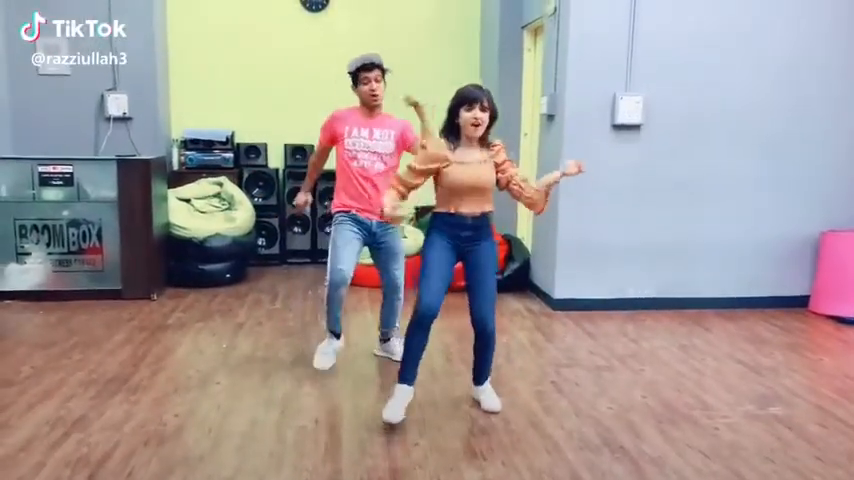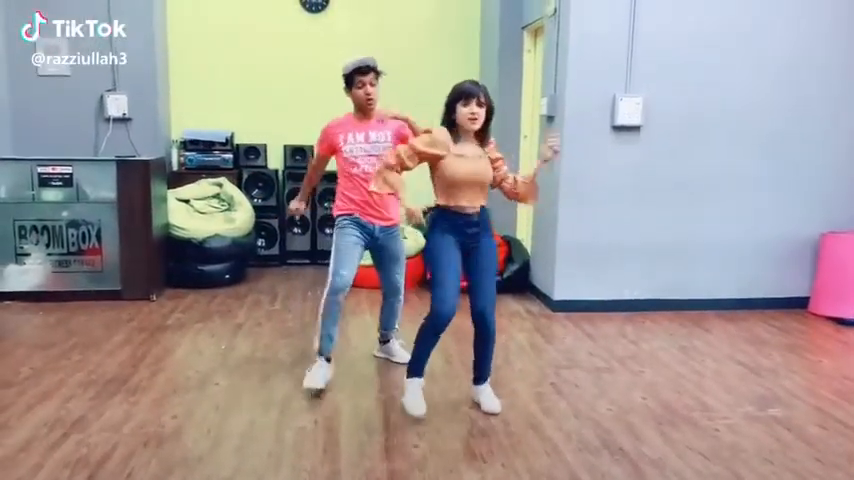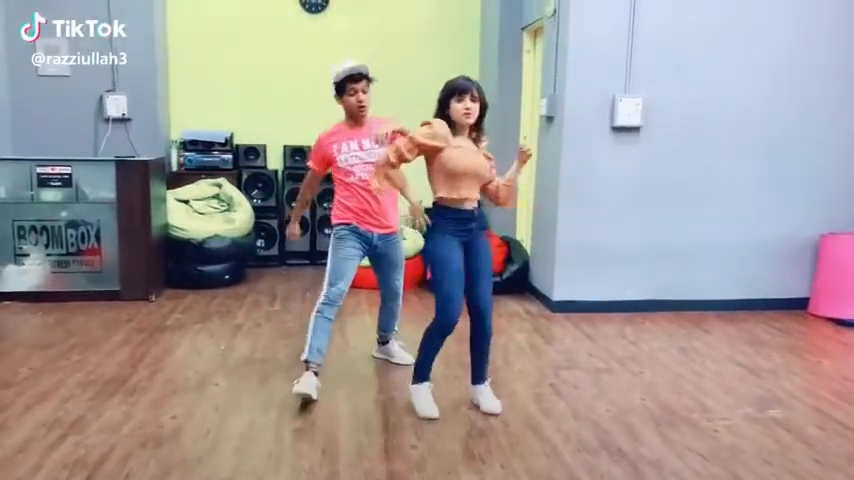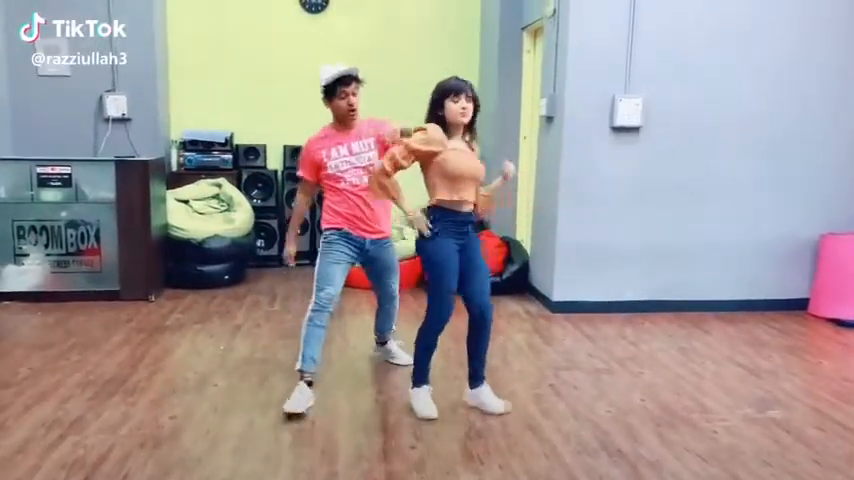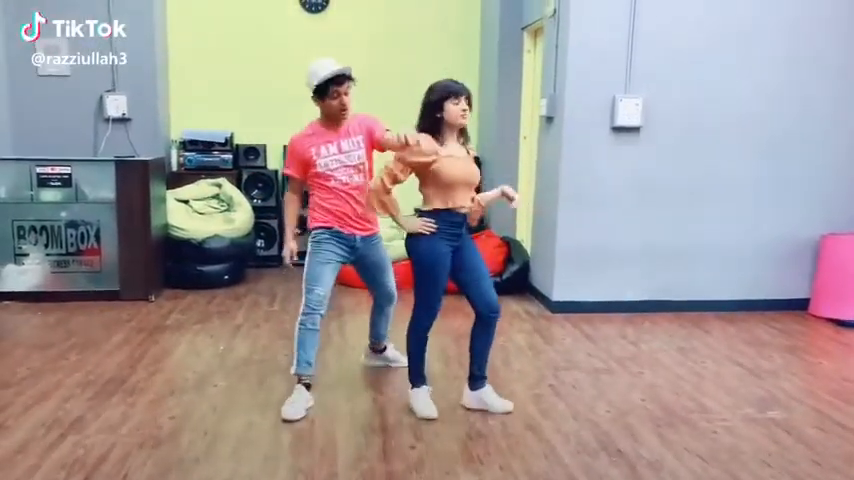
dt=0.1s
person 1, frame 1
left shoulder: (399, 126)
right shoulder: (339, 120)
right elbow: (319, 156)
right wrist: (305, 190)
left hip: (387, 221)
right hip: (349, 217)
left knee: (395, 285)
right knee: (339, 276)
left ankle: (387, 340)
right ankle: (333, 337)
person 1, frame 2
left shoulder: (395, 124)
right shoulder: (335, 129)
right elbow: (317, 166)
right wrist: (301, 199)
left hip: (388, 223)
right hip: (351, 221)
left knee: (394, 288)
right knee: (338, 284)
left ankle: (386, 342)
right ankle: (323, 359)
person 1, frame 3
left shoulder: (389, 129)
right shoulder: (328, 140)
right elbow: (312, 181)
right wrist: (295, 217)
left hip: (387, 230)
right hip: (349, 229)
left knee: (393, 292)
right knee: (332, 295)
left ankle: (385, 342)
right ankle: (311, 372)
person 1, frame 4
left shoulder: (376, 130)
right shoulder: (316, 144)
right elbow: (306, 193)
right wrist: (291, 237)
left hip: (378, 234)
right hip: (339, 236)
left knee: (390, 295)
right knee: (323, 304)
left ankle: (384, 343)
right ankle: (305, 383)
person 1, frame 5
left shoulder: (365, 125)
right shoulder: (302, 141)
left elbow: (396, 144)
right elbow: (293, 191)
left wrist: (408, 141)
right wrist: (290, 236)
left hip: (368, 232)
right hip: (328, 235)
left knee: (387, 294)
right knee: (314, 305)
left ankle: (378, 349)
right ankle: (303, 386)
person 2, frame 1
left shoulder: (494, 153)
right shoulder: (438, 149)
left elbow: (521, 191)
right elbow: (403, 185)
left wrist: (559, 175)
right wrist: (388, 205)
left hip: (480, 236)
right hip: (443, 233)
left knee: (484, 320)
right knee: (426, 308)
left ankle: (481, 385)
right ankle: (404, 387)
person 2, frame 2
left shoulder: (489, 149)
right shoulder: (438, 141)
left elbow: (515, 190)
right elbow: (390, 165)
left wrist: (541, 162)
left hip: (481, 230)
right hip: (445, 228)
left knee: (485, 313)
right knee: (443, 310)
left ankle: (481, 385)
right ankle: (413, 378)
person 2, frame 3
left shoulder: (479, 146)
right shoulder: (435, 133)
left elbow: (495, 193)
right elbow: (388, 159)
left wrist: (519, 165)
left hip: (476, 227)
right hip: (444, 226)
left knee: (482, 312)
right knee: (449, 314)
left ankle: (480, 385)
right ankle: (420, 384)
person 2, frame 4
left shoulder: (470, 146)
right shoulder: (431, 136)
right elbow: (384, 170)
left wrist: (502, 180)
right wrist: (409, 211)
left hip: (468, 231)
right hip: (440, 230)
left knee: (482, 311)
right knee: (439, 314)
left ankle: (477, 387)
right ankle: (420, 388)
person 2, frame 5
left shoulder: (464, 150)
right shoulder: (423, 146)
right elbow: (381, 186)
left wrist: (498, 191)
right wrist: (403, 222)
left hip: (462, 233)
right hip: (434, 233)
left knee: (489, 308)
right knee: (425, 314)
left ankle: (477, 388)
right ankle: (418, 388)
